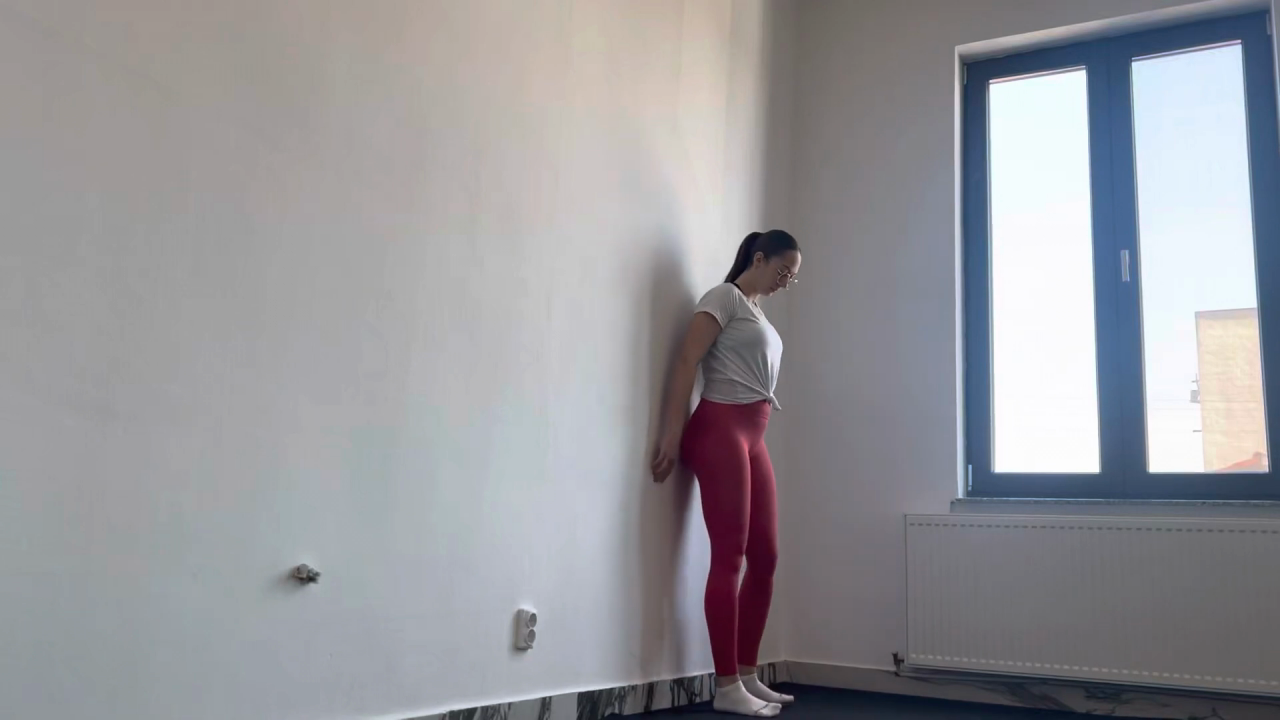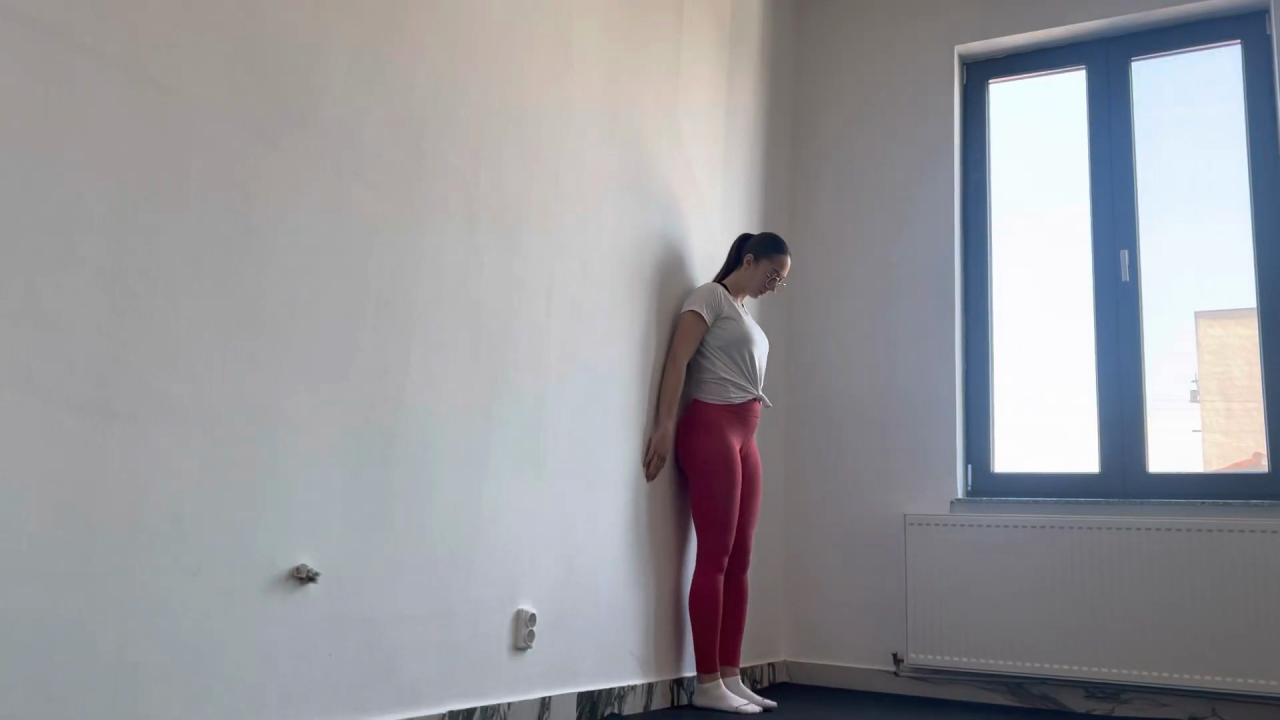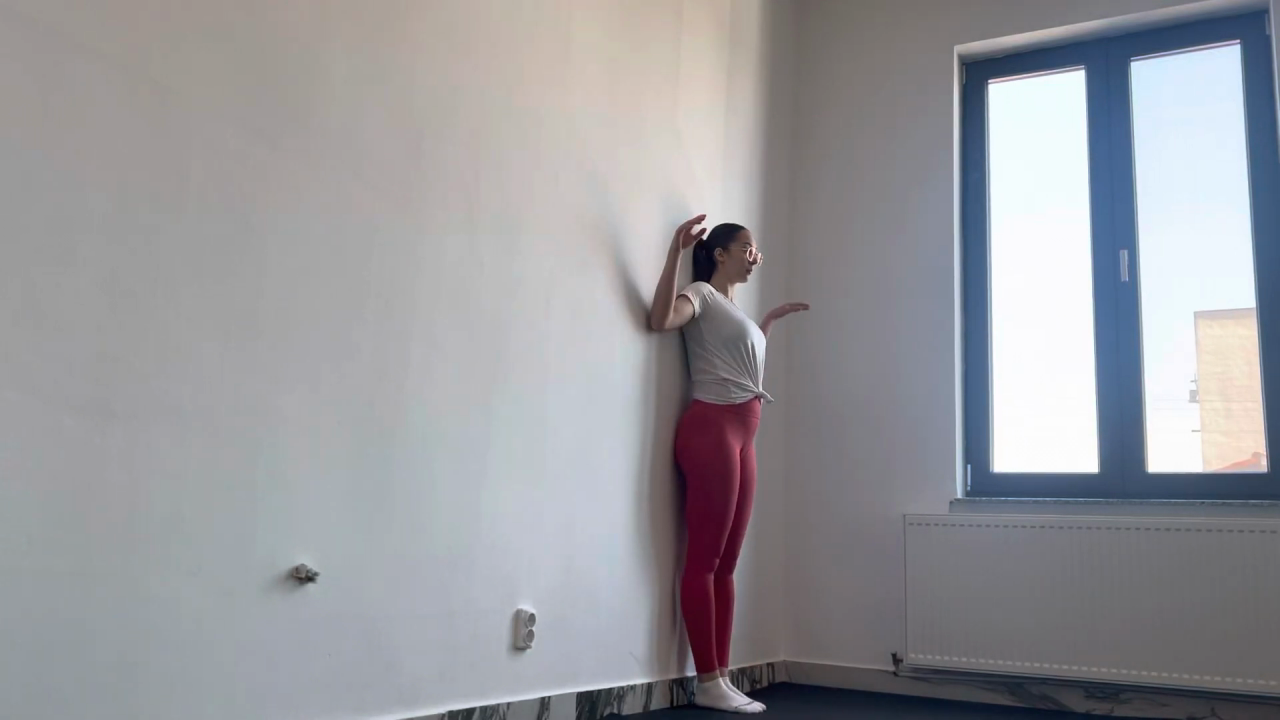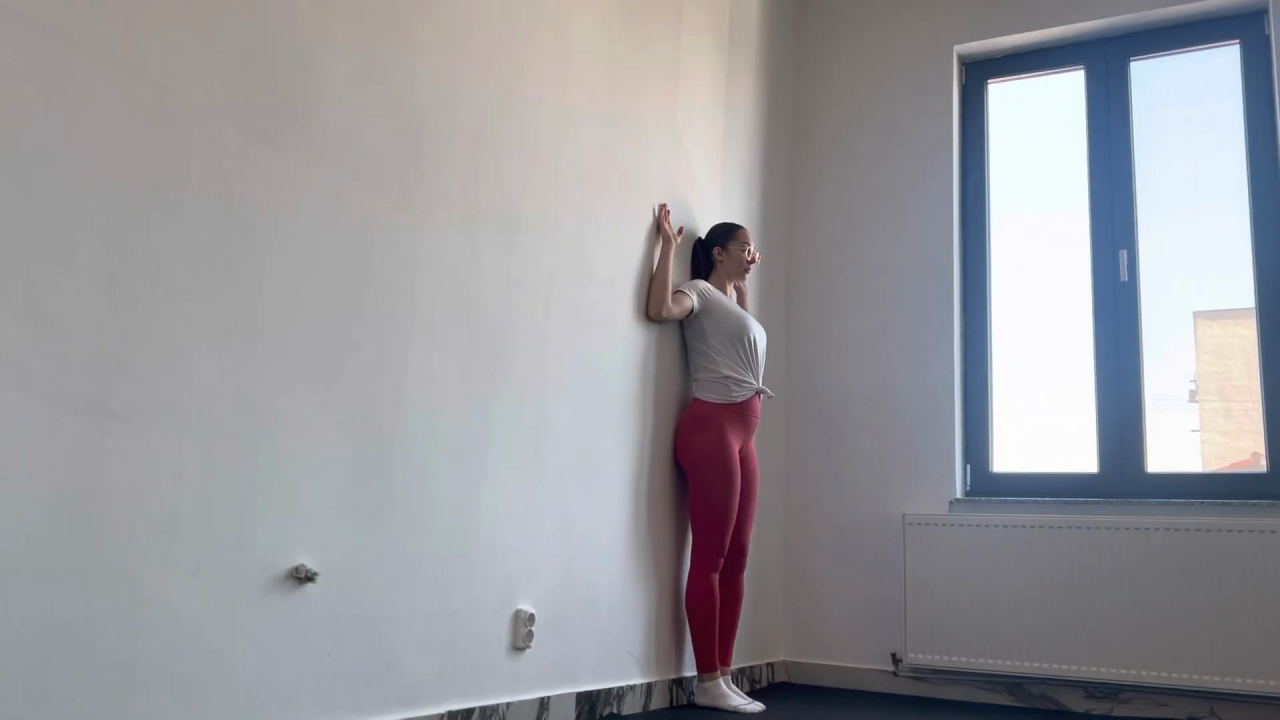
dt=1s
person 1, frame 1
left shoulder: (757, 311)
right shoulder: (724, 297)
right elbow: (687, 362)
right wrist: (672, 432)
left hip: (753, 434)
right hip: (720, 429)
left knee: (764, 557)
right knee: (729, 556)
left ankle: (748, 676)
person 1, frame 2
left shoulder: (744, 312)
right shoulder: (709, 297)
right elbow: (677, 361)
left wrist: (741, 438)
right wrist: (665, 428)
left hip: (744, 433)
right hip: (711, 427)
left knee: (739, 559)
right knee: (715, 556)
left ankle: (731, 676)
right ankle: (707, 683)
person 1, frame 3
left shoulder: (730, 304)
right shoulder: (700, 294)
right elbow: (660, 320)
left wrist: (770, 318)
right wrist: (675, 254)
left hip: (741, 433)
right hip: (711, 428)
left knee: (726, 561)
right knee: (704, 559)
left ankle: (722, 678)
right ankle: (708, 683)
person 1, frame 4
left shoulder: (728, 301)
right shoulder: (698, 292)
right elbow: (659, 308)
left wrist: (743, 286)
right wrist: (668, 246)
left hip: (740, 434)
right hip: (711, 428)
left knee: (734, 562)
right knee: (709, 559)
left ankle: (723, 677)
right ankle: (708, 682)
